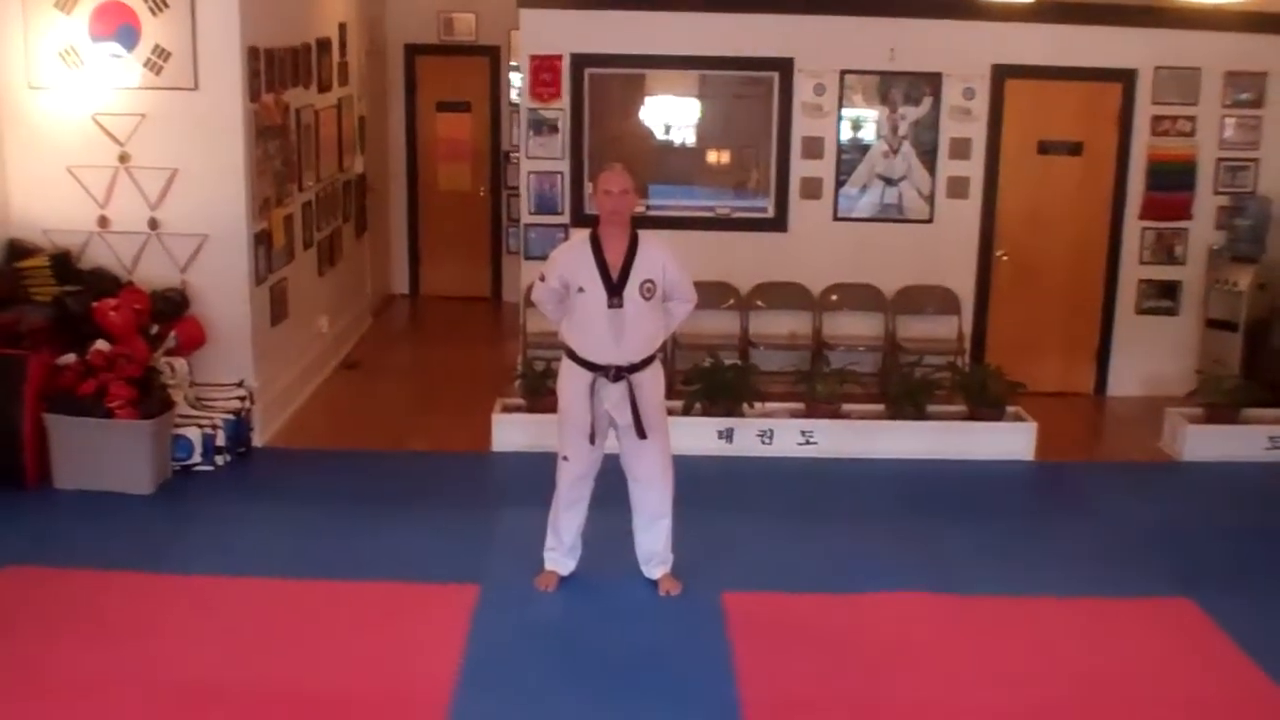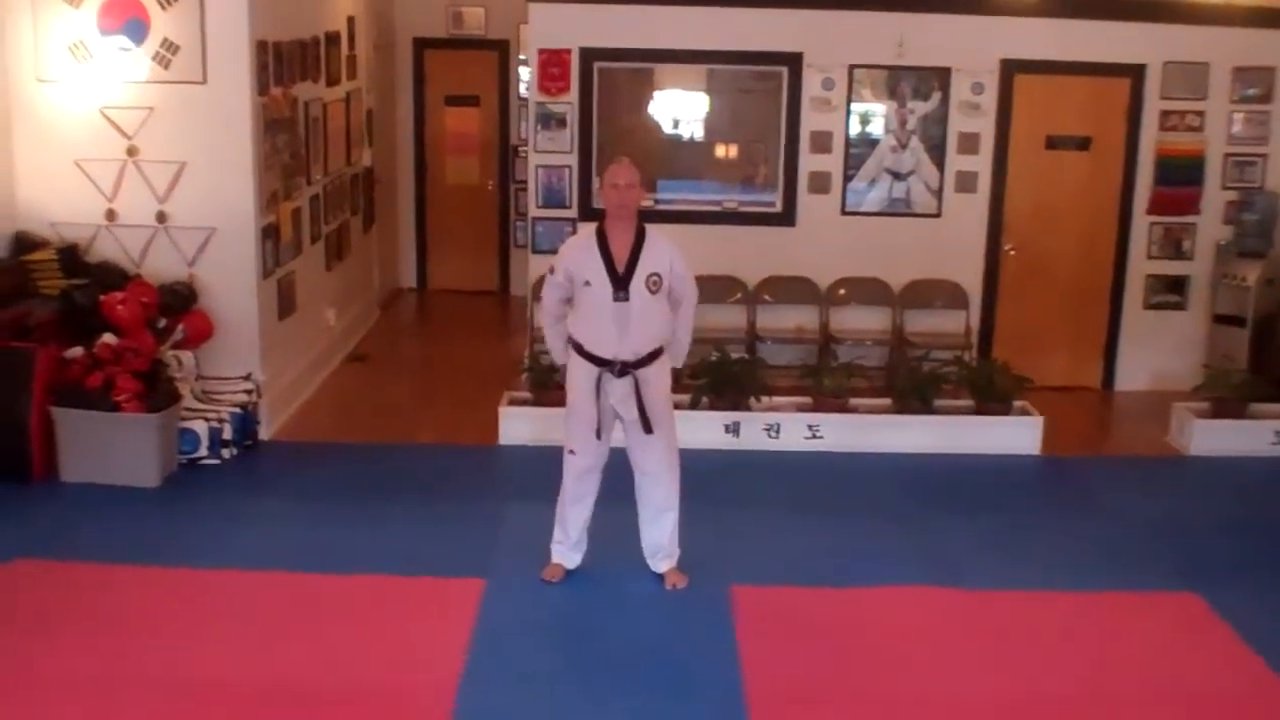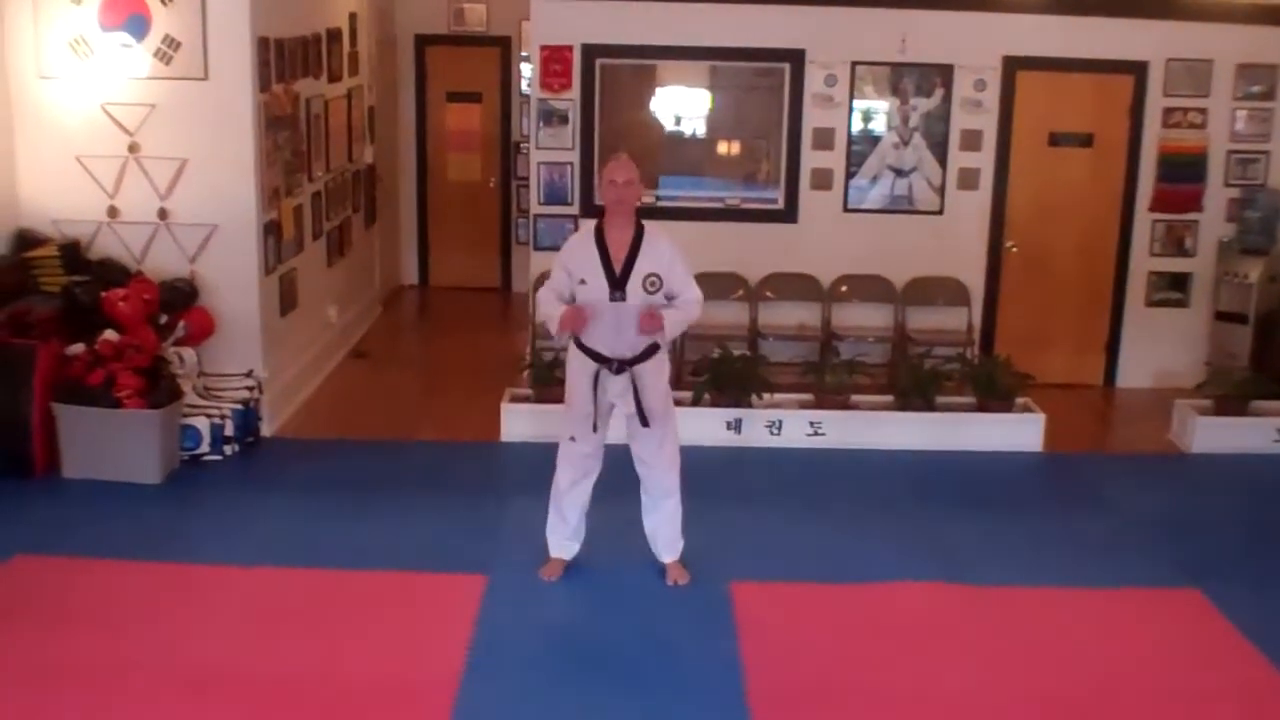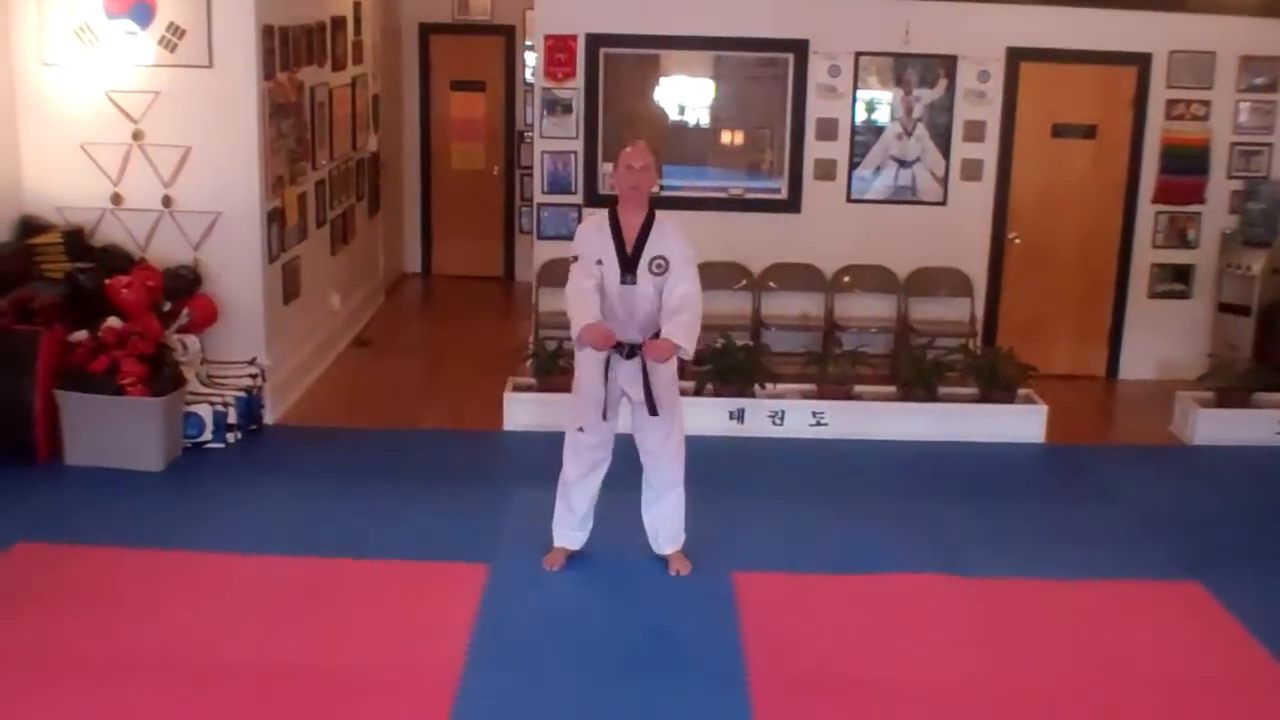
dt=0.5s
person 1, frame 1
left shoulder: (657, 256)
right shoulder: (568, 256)
left elbow: (684, 299)
right elbow: (544, 297)
left wrist: (651, 334)
right wrist: (579, 330)
left hip: (639, 379)
right hip: (583, 378)
left knee: (653, 475)
right knee: (573, 472)
left ankle: (658, 565)
right ankle: (558, 561)
person 1, frame 2
left shoulder: (665, 252)
right shoulder: (575, 251)
left elbow: (684, 307)
right elbow: (553, 303)
left wrist: (672, 358)
right wrist: (562, 355)
left hip: (647, 375)
right hip: (590, 375)
left knee: (658, 470)
right knee: (580, 467)
left ankle: (665, 559)
right ankle: (564, 554)
person 1, frame 3
left shoulder: (662, 248)
right shoulder: (576, 247)
left elbow: (692, 301)
right elbow: (548, 295)
left wrist: (666, 320)
right wrist: (561, 315)
left hip: (645, 369)
right hip: (590, 368)
left knee: (660, 462)
right knee: (575, 460)
left ankle: (669, 553)
right ankle: (561, 549)
person 1, frame 4
left shoulder: (671, 237)
right shoulder: (591, 231)
left elbow: (685, 297)
right elbow: (580, 289)
left wrist: (673, 339)
right wrist: (588, 327)
left hip: (653, 358)
right hip: (599, 355)
left knee: (664, 452)
right knee: (584, 448)
left ankle: (669, 543)
right ankle: (566, 538)
